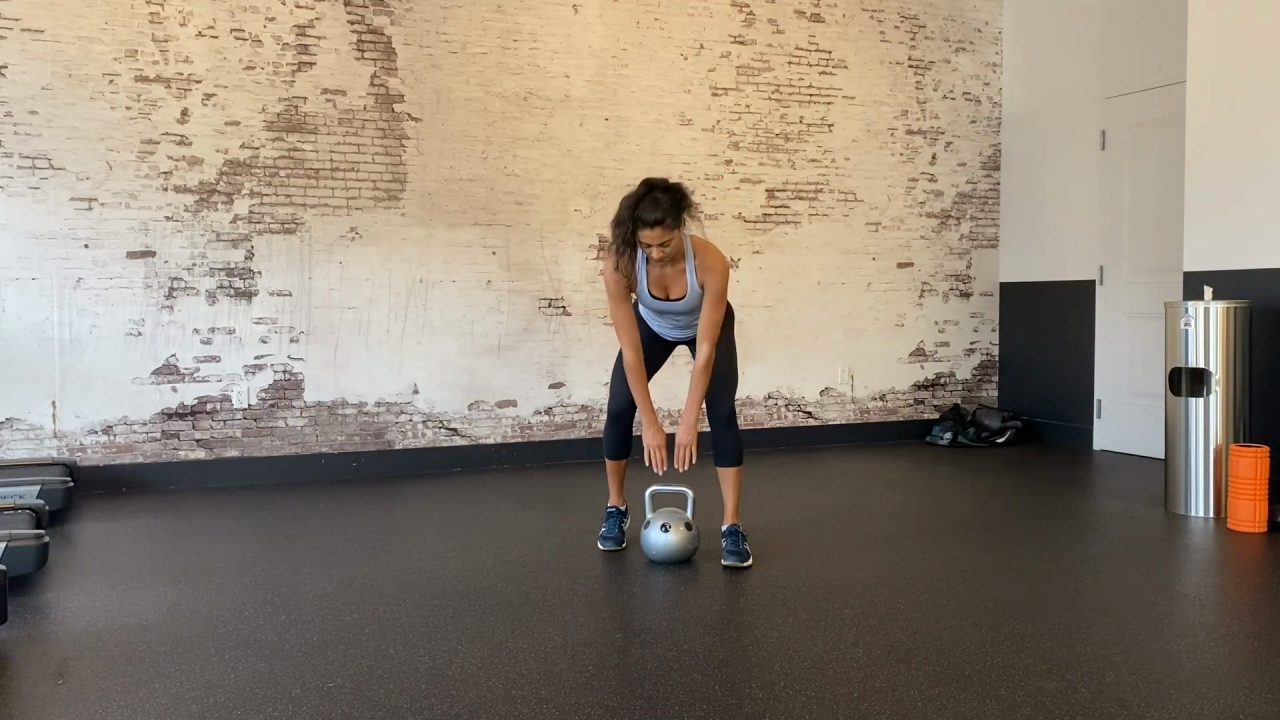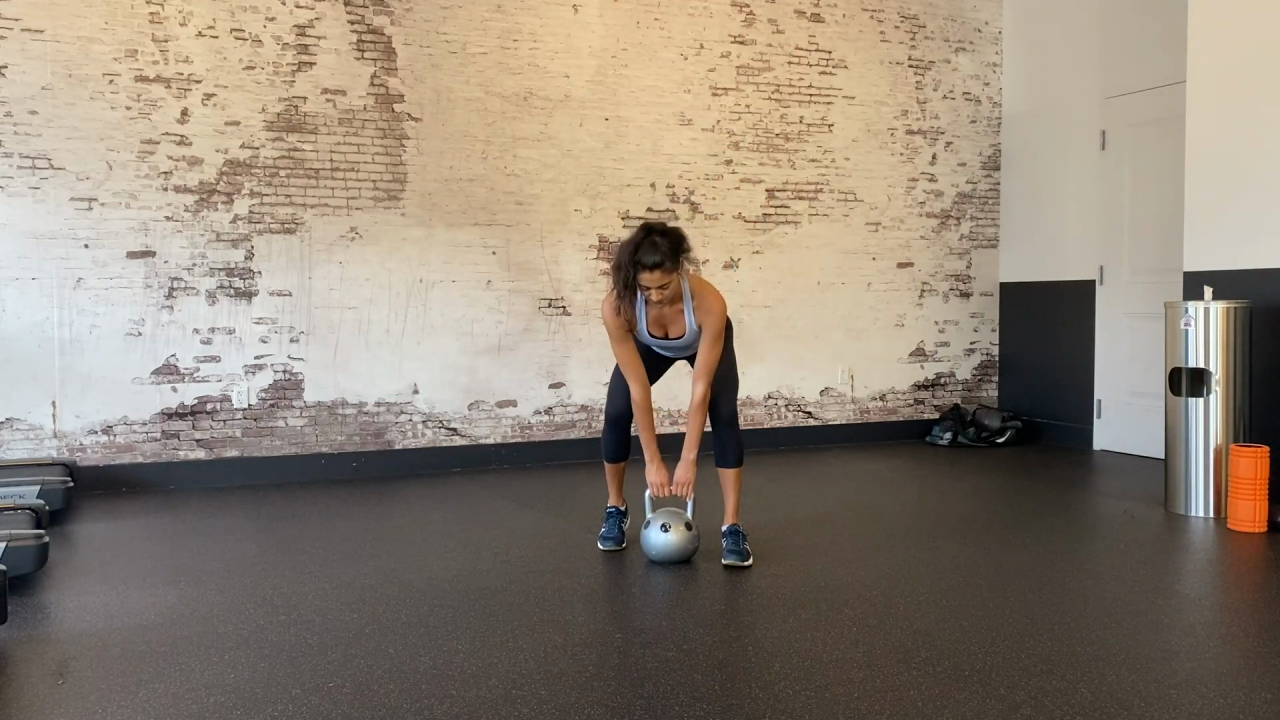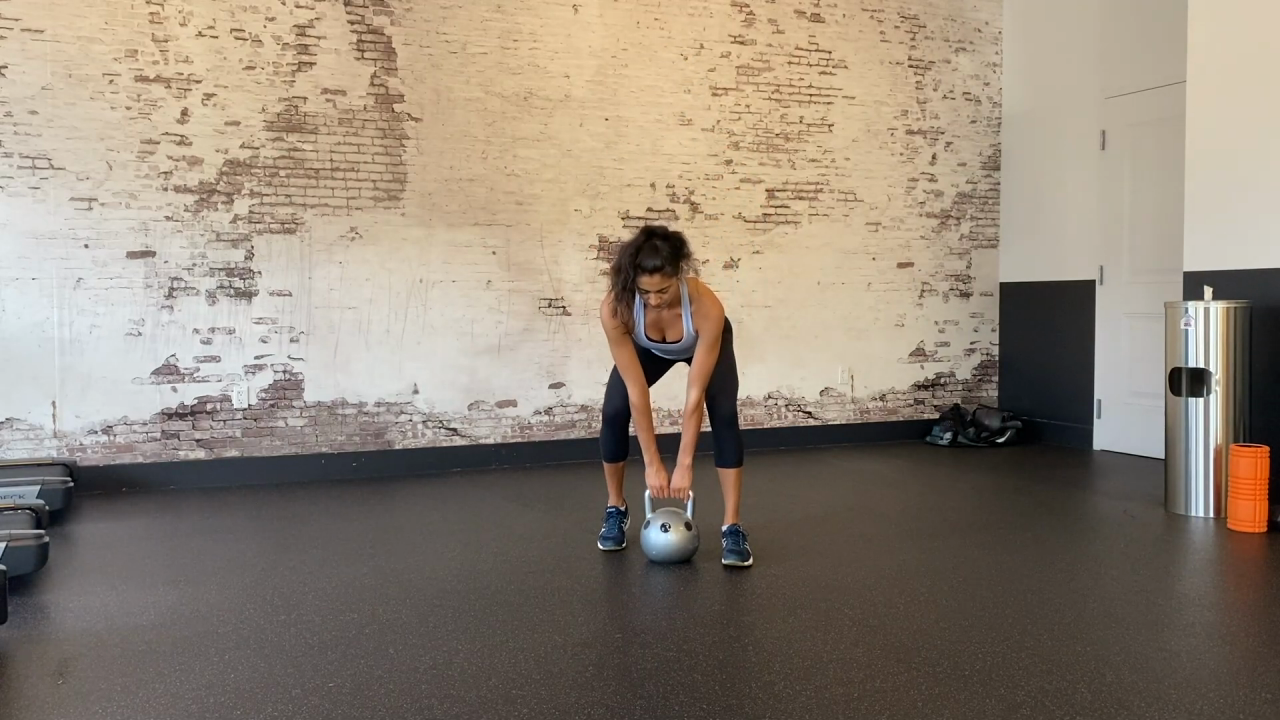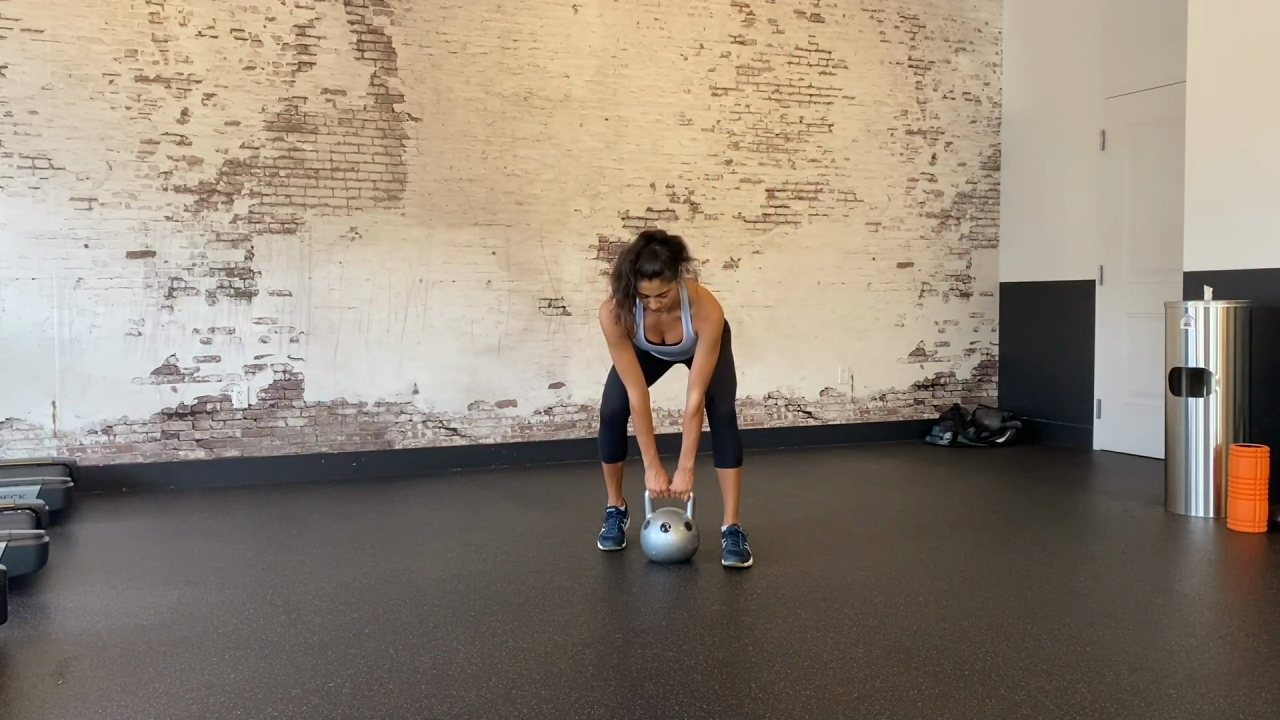
dt=0.4s
person 1, frame 1
left shoulder: (711, 262)
right shoulder: (620, 264)
left elbow: (706, 350)
right elbow: (631, 350)
left wrist: (688, 422)
right wrist: (650, 422)
left hip: (707, 329)
right hip: (652, 327)
left knee: (723, 412)
right knee: (619, 409)
left ankle: (732, 526)
right ankle: (616, 508)
person 1, frame 2
left shoulder: (709, 303)
right shoulder: (617, 306)
left elbow: (701, 390)
right elbow: (638, 389)
left wrist: (688, 460)
right wrist: (653, 462)
left hip: (703, 344)
right hip: (649, 346)
left knee: (724, 415)
right knee: (616, 414)
left ankle: (732, 527)
right ankle: (616, 508)
person 1, frame 3
left shoulder: (707, 307)
right shoulder: (614, 308)
left elbow: (695, 395)
right elbow: (636, 390)
left wrist: (684, 464)
right wrist: (652, 463)
left hip: (704, 344)
right hip: (647, 347)
left knee: (724, 414)
right knee: (614, 412)
left ankle: (732, 527)
right ankle: (616, 508)
person 1, frame 4
left shoulder: (706, 310)
right shoulder: (614, 312)
left elbow: (695, 397)
right elbow: (636, 394)
left wrist: (686, 467)
right wrist: (652, 466)
left hip: (701, 347)
right hip: (646, 350)
left knee: (722, 414)
right knee: (612, 413)
left ankle: (732, 528)
right ankle: (615, 509)
